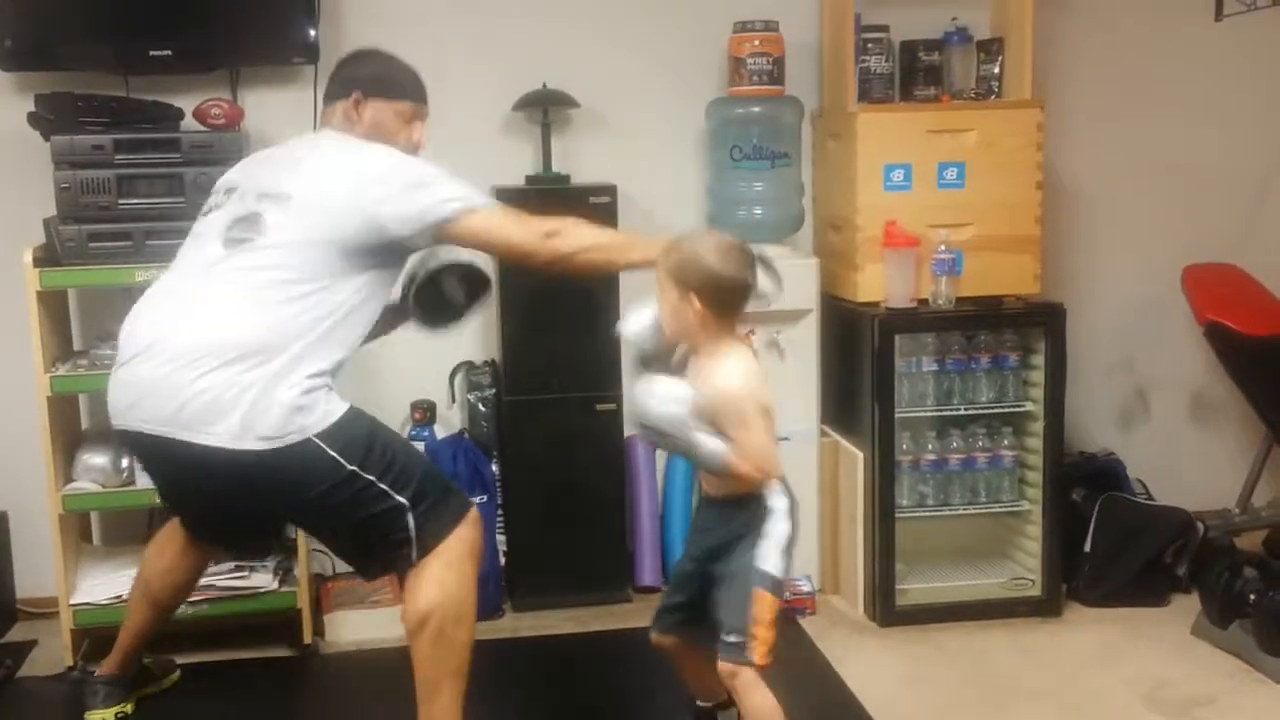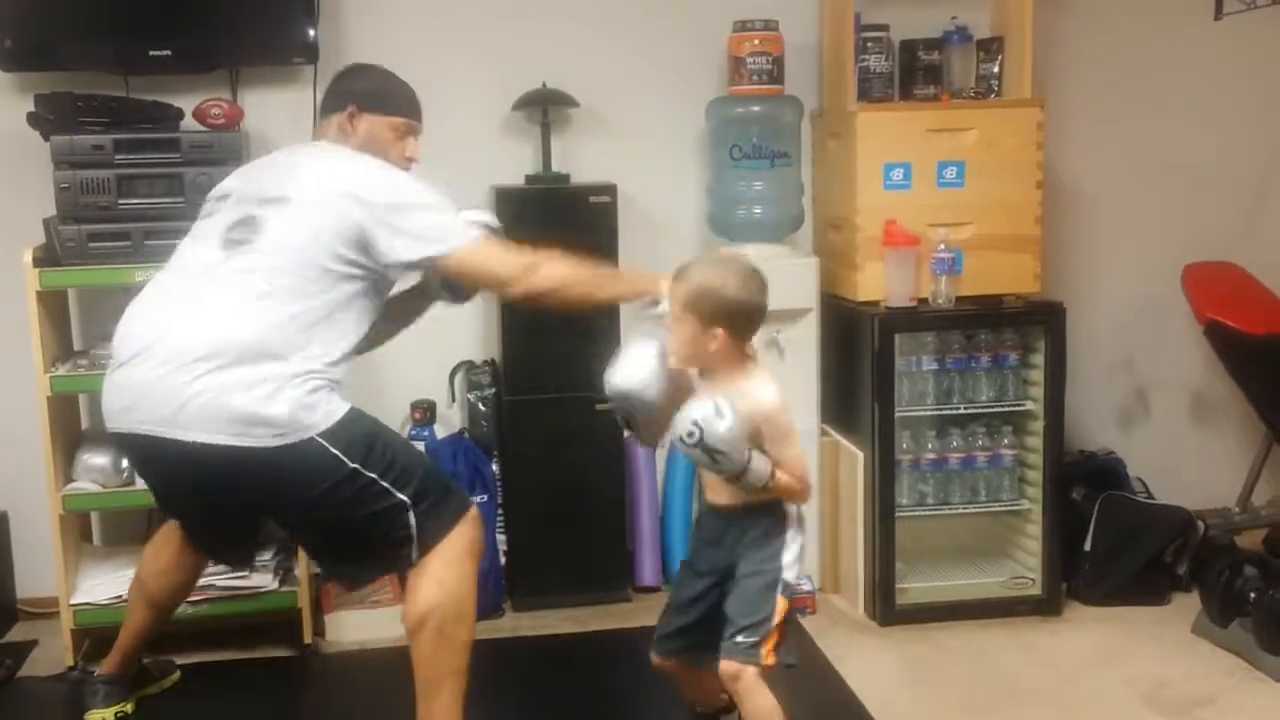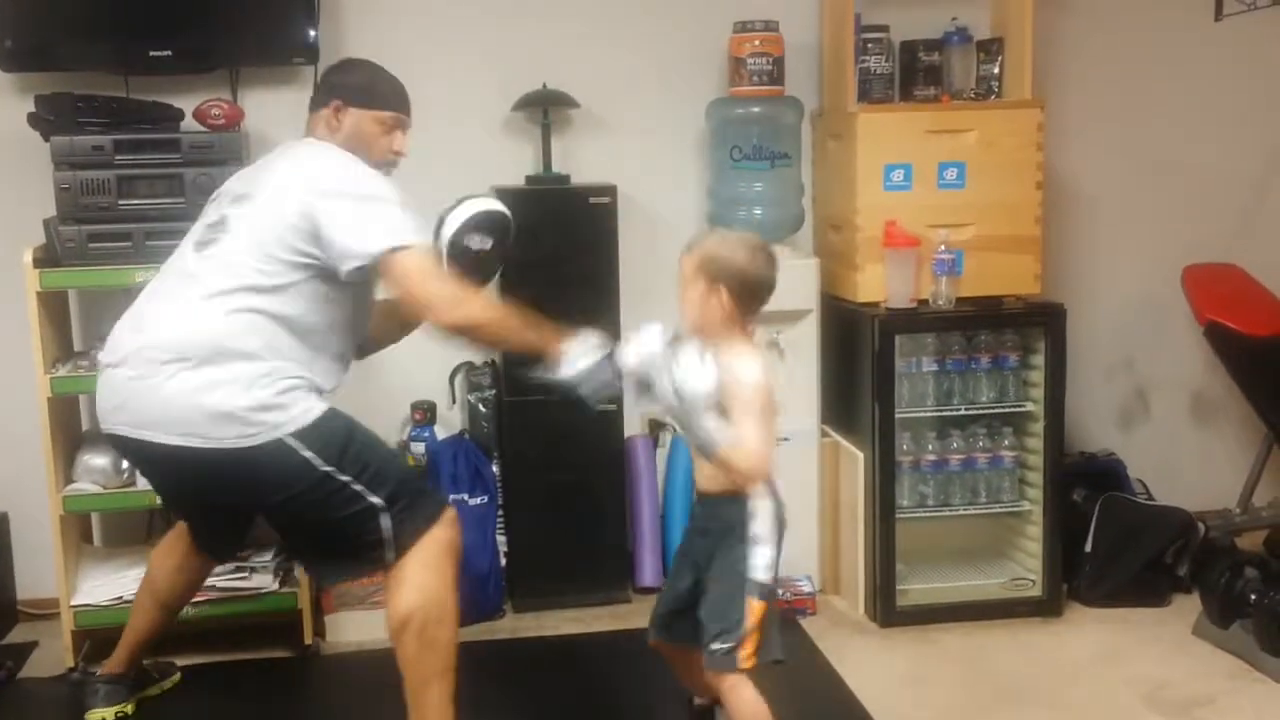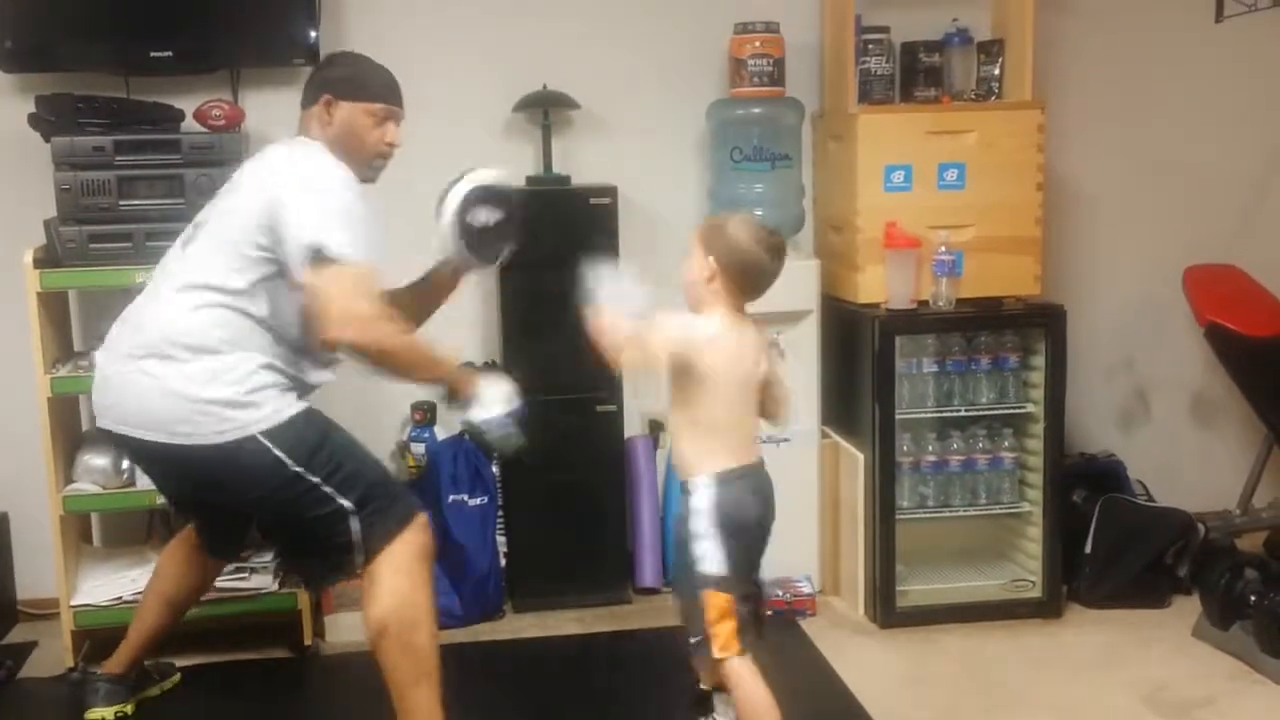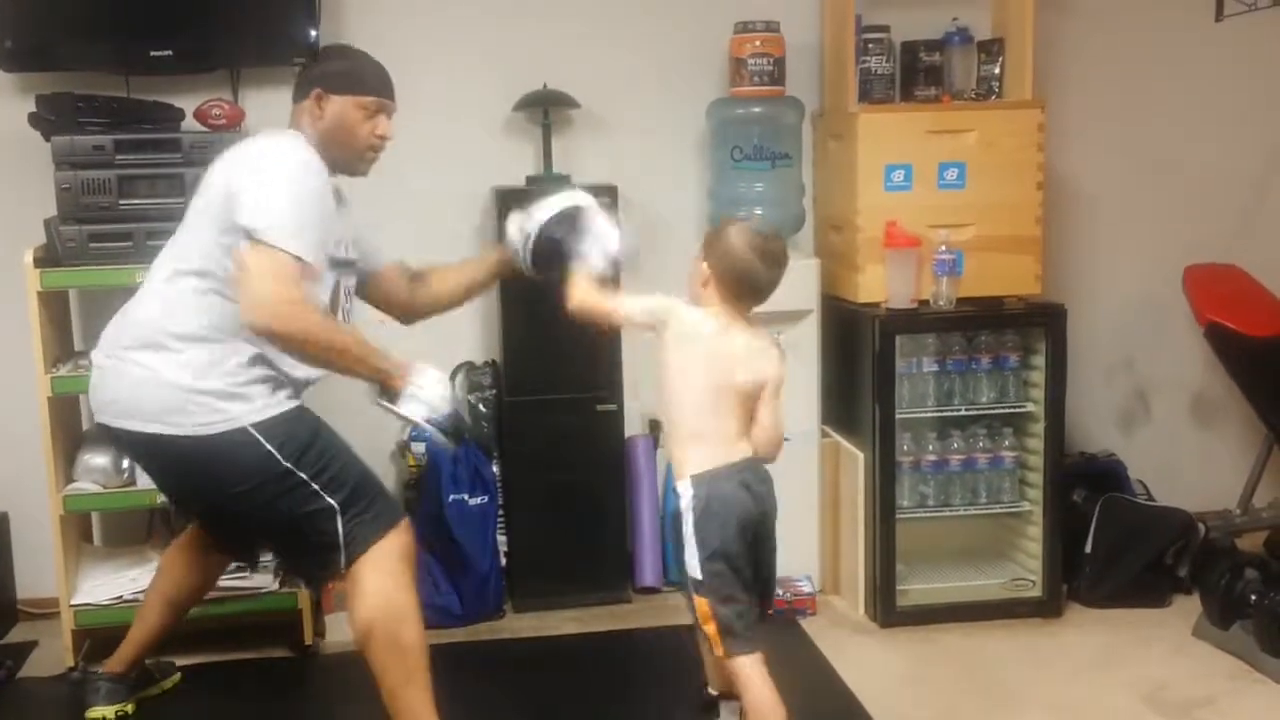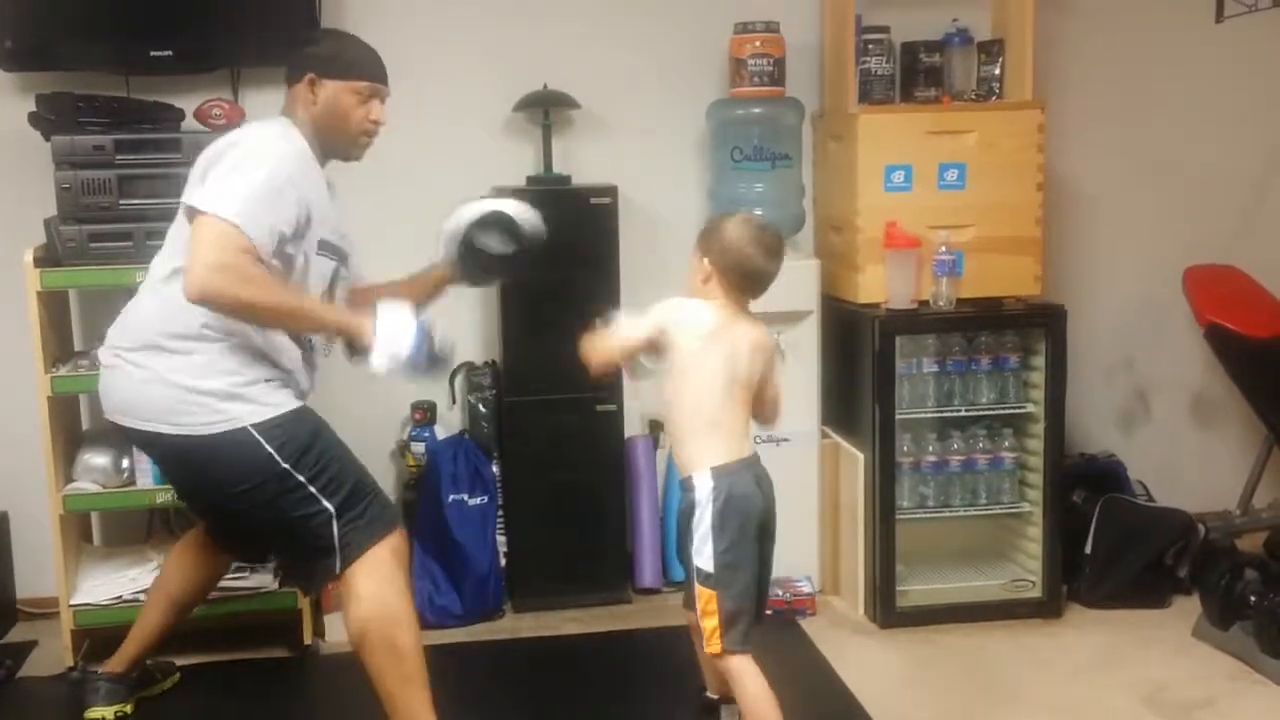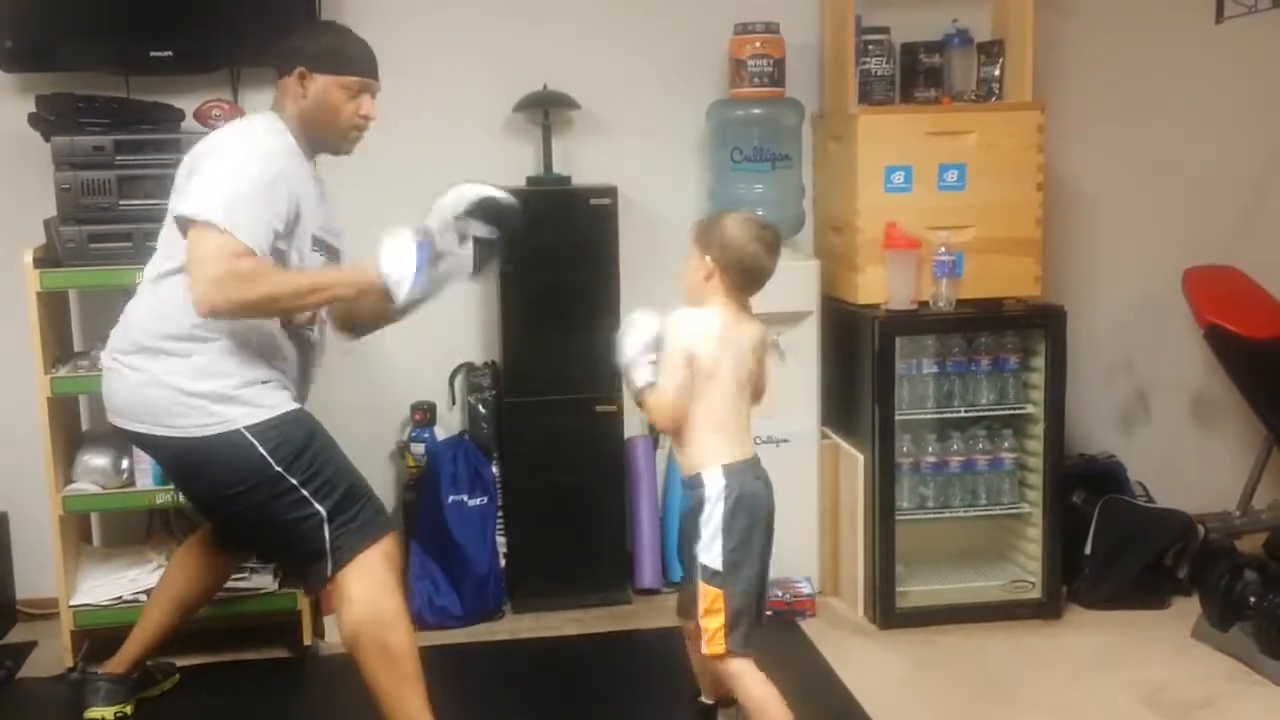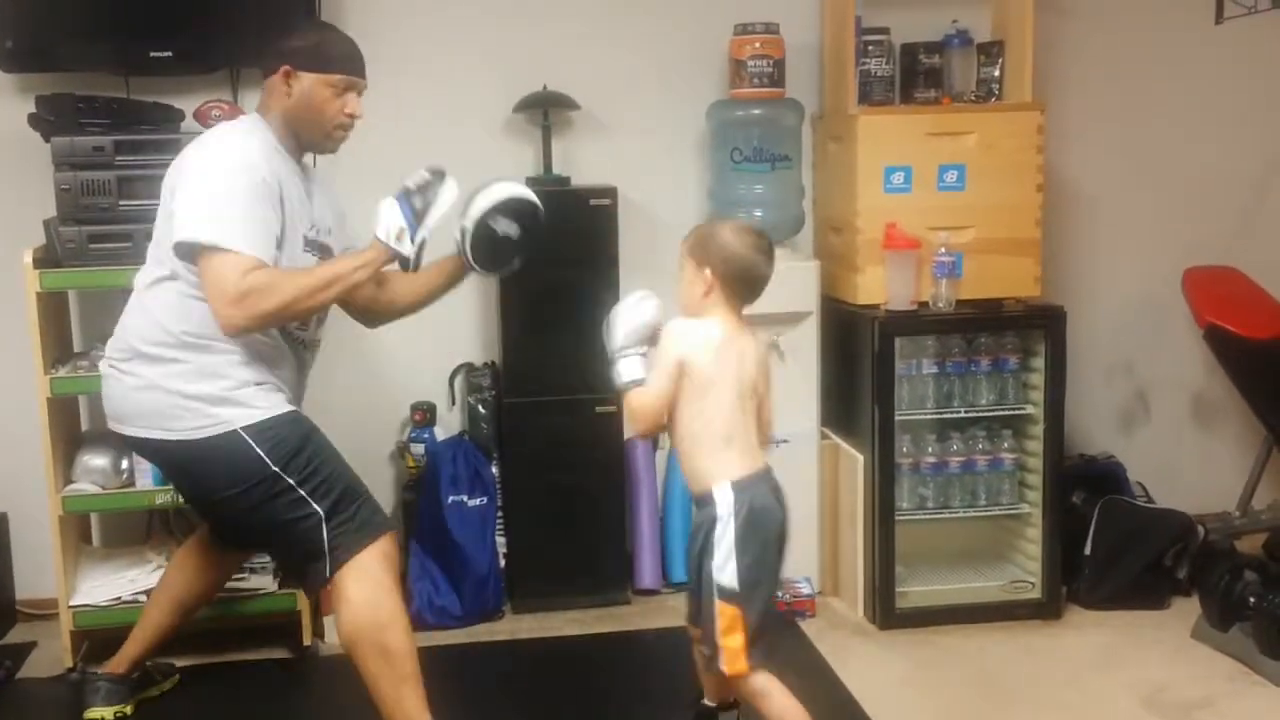
dt=0.1s
person 1, frame 1
left shoulder: (259, 169)
right shoulder: (380, 174)
right elbow: (535, 239)
left wrist: (404, 306)
right wrist: (662, 252)
right hip: (244, 410)
left knee: (203, 524)
right knee: (450, 536)
person 1, frame 2
left shoulder: (253, 178)
right shoulder: (372, 188)
right elbow: (521, 276)
left wrist: (423, 296)
right wrist: (655, 287)
right hip: (243, 412)
left knee: (201, 527)
right knee: (450, 536)
person 1, frame 3
left shoulder: (262, 180)
right shoulder: (345, 183)
left elbow: (342, 334)
right elbow: (444, 304)
left wrist: (452, 271)
right wrist: (563, 342)
right hip: (225, 406)
left knee: (209, 524)
right knee: (427, 537)
person 1, frame 4
left shoulder: (275, 178)
right shoulder: (318, 179)
left elbow: (384, 313)
right elbow: (352, 326)
left wrist: (460, 261)
right wrist: (469, 384)
right hip: (205, 403)
left knee: (221, 529)
right knee: (400, 539)
person 1, frame 5
left shoulder: (314, 191)
right shoulder: (288, 167)
left elbow: (407, 294)
right elbow: (276, 309)
left wrist: (509, 255)
right wrist: (400, 378)
right hip: (199, 397)
left knee: (222, 527)
right knee: (380, 544)
person 1, frame 6
left shoulder: (303, 178)
right shoulder: (270, 154)
left elbow: (350, 302)
right elbow: (212, 276)
left wrist: (447, 271)
right wrist: (355, 326)
left hip: (151, 388)
right hip: (203, 395)
left knee: (231, 526)
right knee: (374, 544)
person 1, frame 7
left shoulder: (299, 175)
right shoulder: (250, 152)
left elbow: (347, 314)
right elbow: (217, 286)
left wrist: (434, 258)
right wrist: (376, 272)
left hip: (171, 392)
right hip: (203, 395)
left knee: (238, 527)
right knee: (365, 548)
person 1, frame 8
left shoulder: (298, 177)
right shoulder: (234, 158)
left elbow: (369, 303)
right elbow: (242, 306)
left wrist: (467, 257)
right wrist: (382, 250)
left hip: (166, 395)
right hip: (196, 398)
left knee: (237, 527)
right knee: (363, 549)
person 2, frame 1
left shoulder: (732, 379)
right shoulder: (709, 347)
left elbow: (760, 471)
left wrist: (697, 448)
left hip: (756, 520)
right hip: (712, 513)
left knee: (732, 665)
right knee: (670, 632)
person 2, frame 2
left shoulder: (761, 400)
right shoulder: (710, 372)
left elbow: (800, 487)
left wrist: (736, 463)
left hip: (766, 532)
right hip: (715, 526)
left knee: (736, 669)
right knee: (669, 652)
person 2, frame 3
left shoulder: (744, 372)
right shoulder: (716, 351)
left elbow: (751, 472)
left wrist: (700, 421)
right wrist: (673, 387)
left hip: (746, 522)
right hip: (710, 515)
left knee: (727, 665)
right knee: (668, 634)
person 2, frame 4
left shoulder: (688, 331)
right shoulder: (754, 340)
left elbow: (615, 344)
right elbow: (775, 410)
left wrist: (601, 297)
left hip: (715, 502)
right hip: (746, 488)
left knee: (725, 650)
right knee: (702, 618)
person 2, frame 5
left shoulder: (675, 315)
right shoulder: (767, 351)
left elbow: (583, 302)
right elbow: (768, 445)
left wrist: (588, 253)
left hip: (704, 497)
right hip: (752, 485)
left knee: (736, 647)
right knee: (729, 625)
person 2, frame 6
left shoulder: (677, 316)
right shoulder: (760, 340)
left elbow: (597, 355)
left wrist: (638, 345)
left hip: (713, 494)
right hip: (750, 482)
left knee: (729, 647)
right knee: (706, 616)
person 2, frame 7
left shoulder: (683, 324)
right shoulder: (753, 332)
left elbow: (667, 418)
left wrist: (642, 366)
left hip: (719, 494)
right hip: (746, 483)
left knee: (723, 650)
right knee: (696, 618)
person 2, frame 8
left shoulder: (679, 335)
right shoulder: (753, 348)
left elbow: (642, 419)
left wrist: (627, 351)
left hip: (730, 509)
right hip: (758, 496)
left knee: (739, 666)
right knee: (704, 628)
